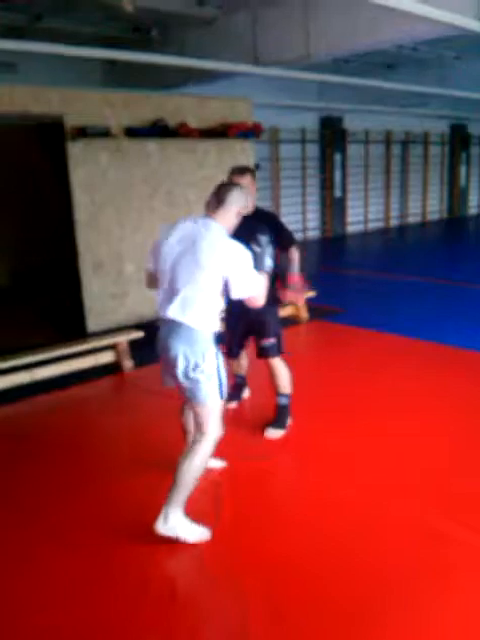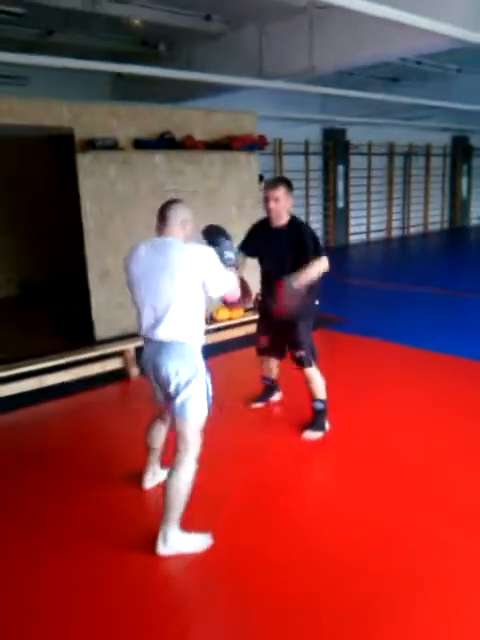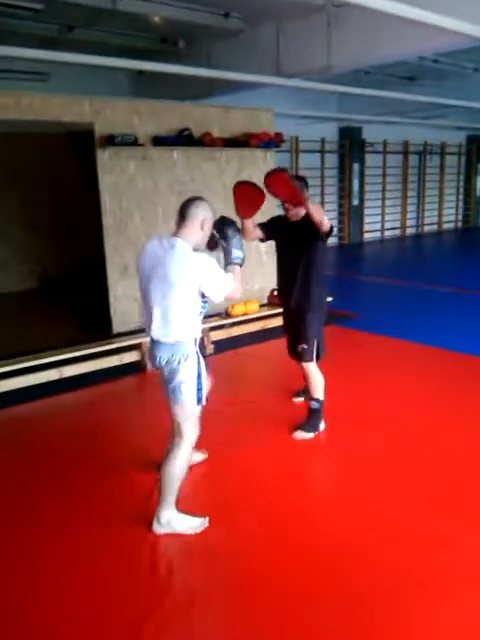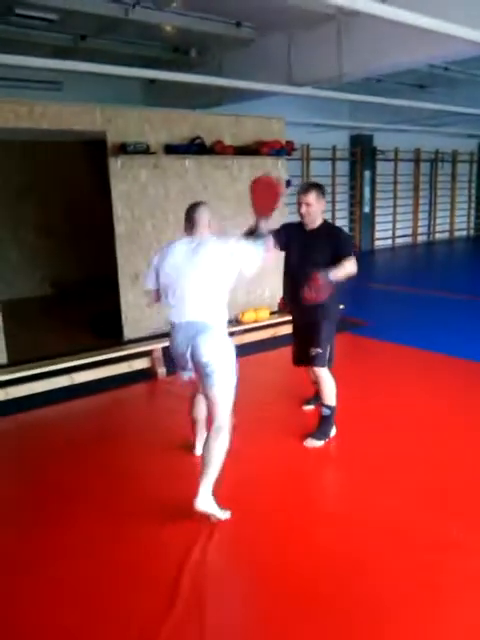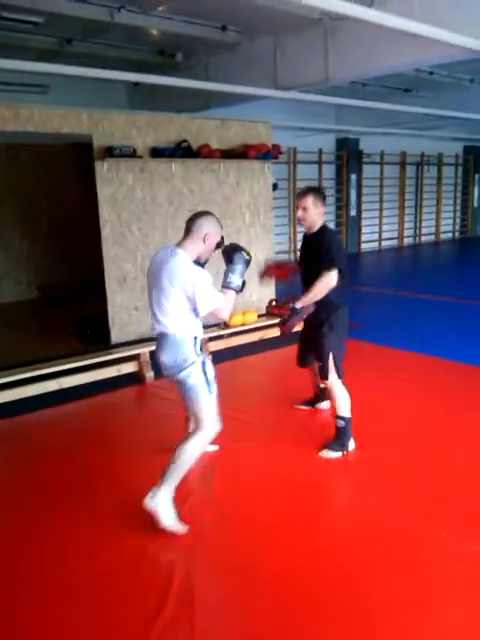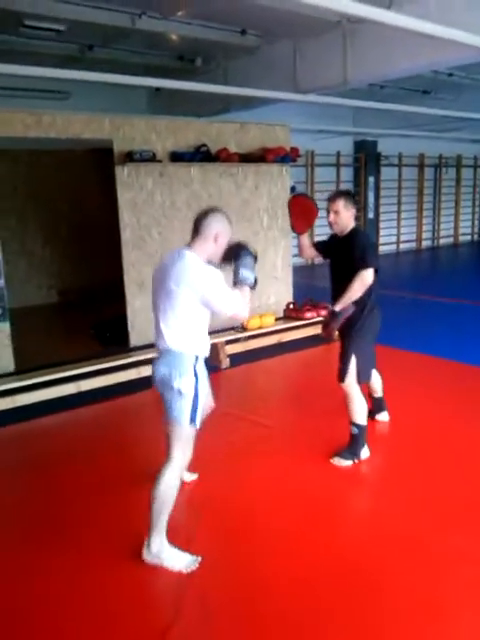
dt=0.4s
person 1, frame 1
left shoulder: (174, 232)
right shoulder: (232, 250)
left elbow: (153, 281)
right elbow: (256, 299)
right wrist: (264, 258)
left hip: (167, 332)
right hip: (195, 340)
left knee: (192, 397)
right knee: (210, 430)
left ankle: (194, 461)
right ankle: (172, 515)
person 1, frame 2
left shoulder: (136, 256)
right shoulder: (198, 253)
right elbow: (233, 293)
left hip: (152, 351)
right hip: (183, 355)
left knee: (167, 412)
right knee: (189, 447)
left ankle: (152, 472)
right ankle: (169, 536)
person 1, frame 3
left shoulder: (150, 248)
right shoulder: (198, 263)
right elbow: (234, 291)
left wrist: (202, 249)
right wrist: (233, 248)
left hip: (160, 344)
right hip: (180, 351)
left knee: (201, 389)
right knee: (186, 434)
left ankle: (181, 457)
right ankle: (166, 515)
person 1, frame 4
left shoulder: (165, 255)
right shoulder: (218, 248)
left elbow: (153, 297)
right elbow: (266, 252)
right wrist: (257, 243)
left hip: (180, 336)
right hip: (210, 338)
left knee: (203, 388)
right knee: (222, 420)
left ankle: (200, 441)
right ankle: (205, 495)
person 1, frame 5
left shoulder: (161, 256)
right shoulder: (192, 273)
right elbow: (223, 311)
left wrist: (200, 261)
right wrist: (236, 270)
left hip: (167, 344)
right hip: (185, 349)
left knee: (196, 398)
right knee: (210, 426)
left ankle: (194, 447)
right ankle: (161, 496)
person 1, frame 6
left shoulder: (171, 261)
right shoulder: (202, 274)
right elbow: (240, 311)
right wrist: (244, 269)
left hip: (176, 355)
right hip: (183, 363)
left knee: (204, 406)
right knee: (180, 454)
left ankle: (177, 467)
right ankle: (156, 544)
person 2, frame 1
left shoulder: (268, 220)
left elbow: (291, 248)
left wrist: (293, 271)
left hip: (263, 299)
right hip: (234, 299)
left knee: (272, 356)
right knee: (234, 350)
left ankle: (283, 412)
right ankle: (239, 387)
person 2, frame 2
left shoulder: (302, 231)
right shoulder: (259, 230)
left elbow: (322, 263)
right elbow: (243, 255)
left wrist: (297, 280)
left hip: (297, 309)
right hip: (269, 305)
left knee: (306, 364)
right knee: (267, 351)
left ankle: (321, 417)
right ankle: (271, 388)
person 2, frame 3
left shoulder: (312, 224)
right shoulder: (279, 224)
left elbow: (325, 223)
right elbow: (250, 234)
left wrist: (303, 200)
left hip: (311, 302)
right hip: (289, 300)
left knee: (308, 359)
right knee: (298, 354)
left ankle: (316, 416)
right ankle: (311, 387)
person 2, frame 4
left shoulder: (335, 235)
right shoulder: (291, 231)
left elbow: (351, 266)
left wrist: (330, 275)
right wrist: (259, 225)
left hip: (322, 311)
right hip: (299, 308)
left knee: (320, 366)
right knee: (306, 360)
left ankle: (328, 424)
right ankle: (320, 393)
person 2, frame 5
left shoulder: (328, 240)
right shoulder: (309, 238)
left elbow: (329, 279)
left wrist: (298, 306)
right wrist: (289, 269)
left hip: (329, 316)
right hip: (312, 314)
left knee: (331, 377)
right knee: (311, 362)
left ankle: (344, 438)
right ankle: (321, 397)
person 2, frame 6
left shoulder: (360, 240)
right shoulder: (335, 241)
left elbow: (366, 277)
right elbow: (308, 252)
left wrist: (337, 309)
right wrist: (302, 229)
left hip: (361, 318)
right hip: (352, 317)
left knee: (348, 382)
right knee: (365, 366)
left ankle: (358, 446)
right ankle: (379, 409)
